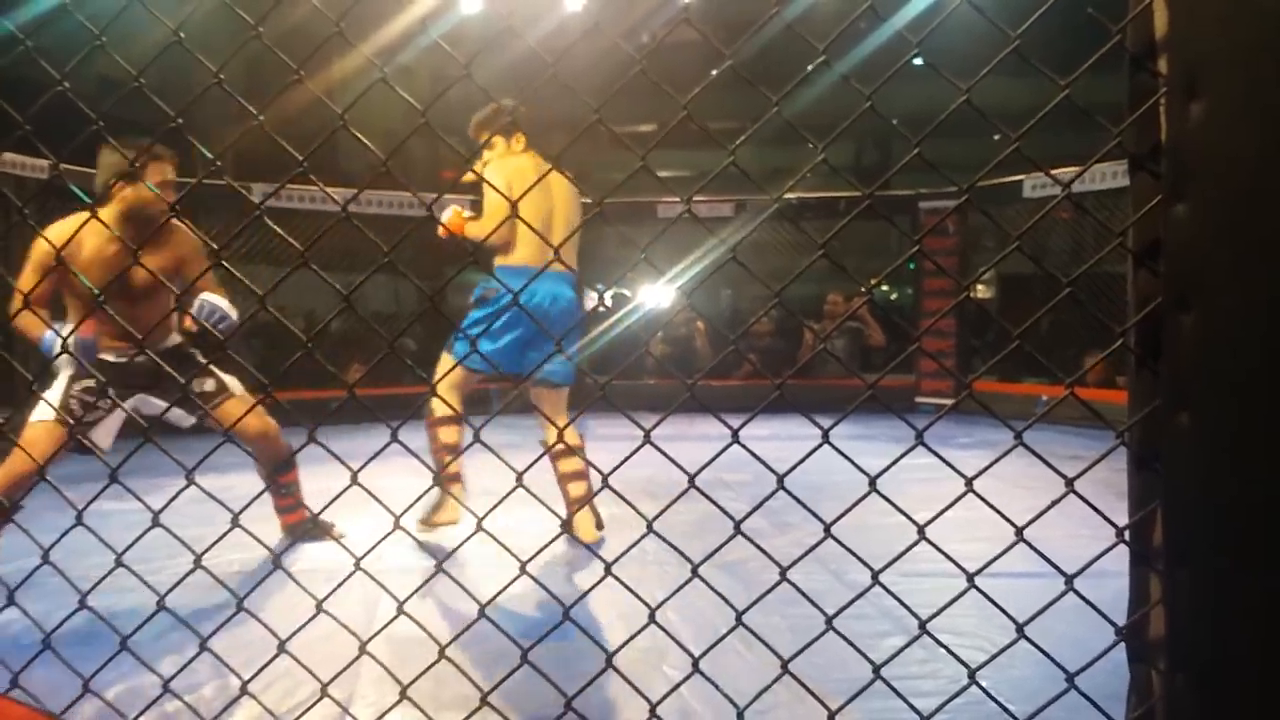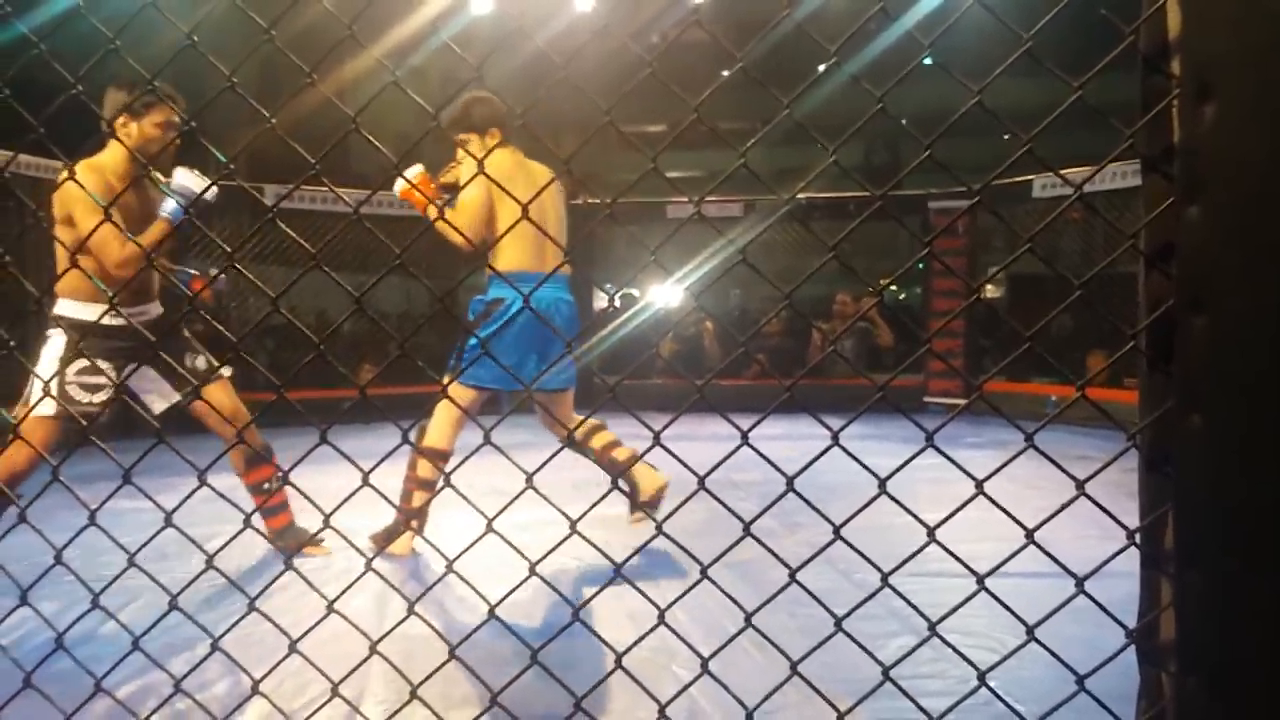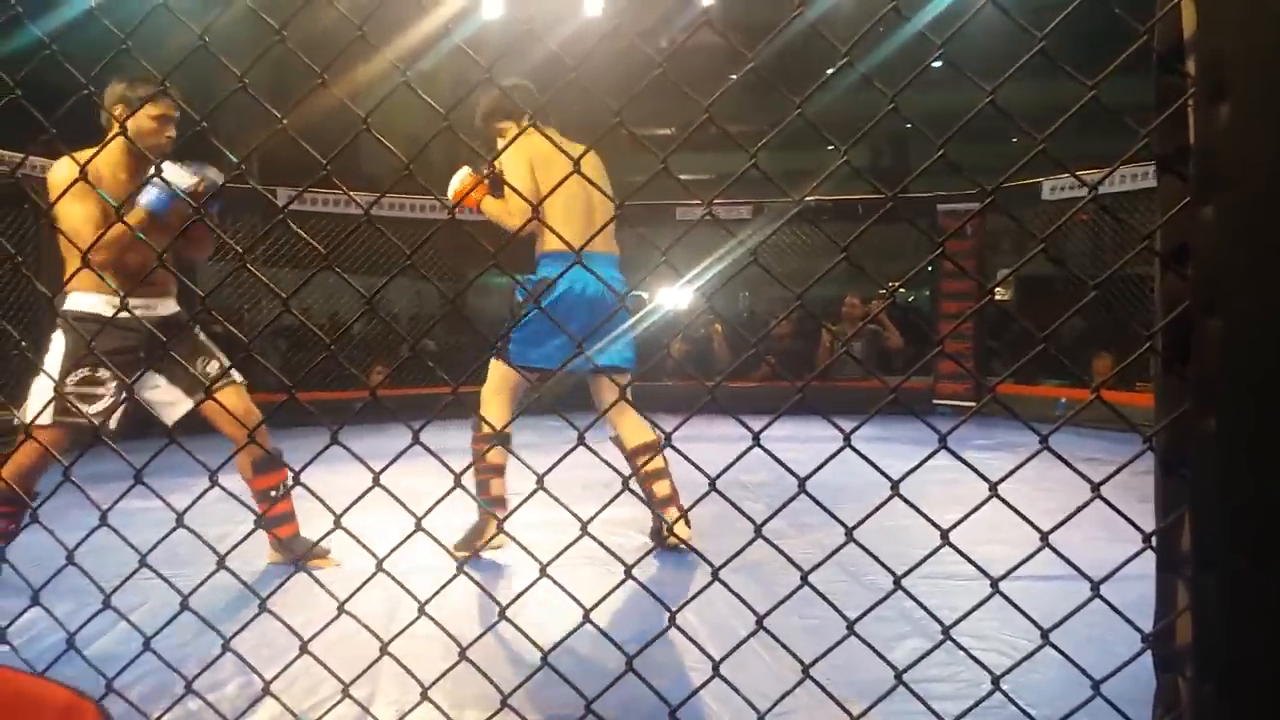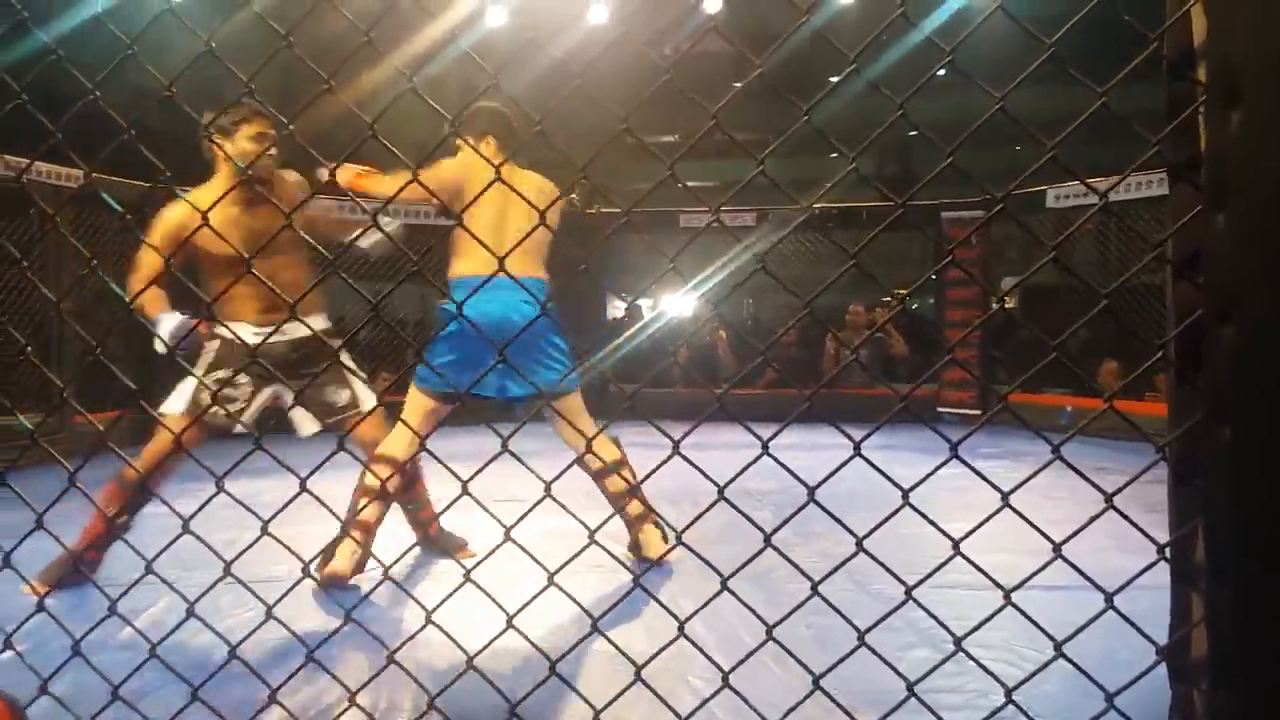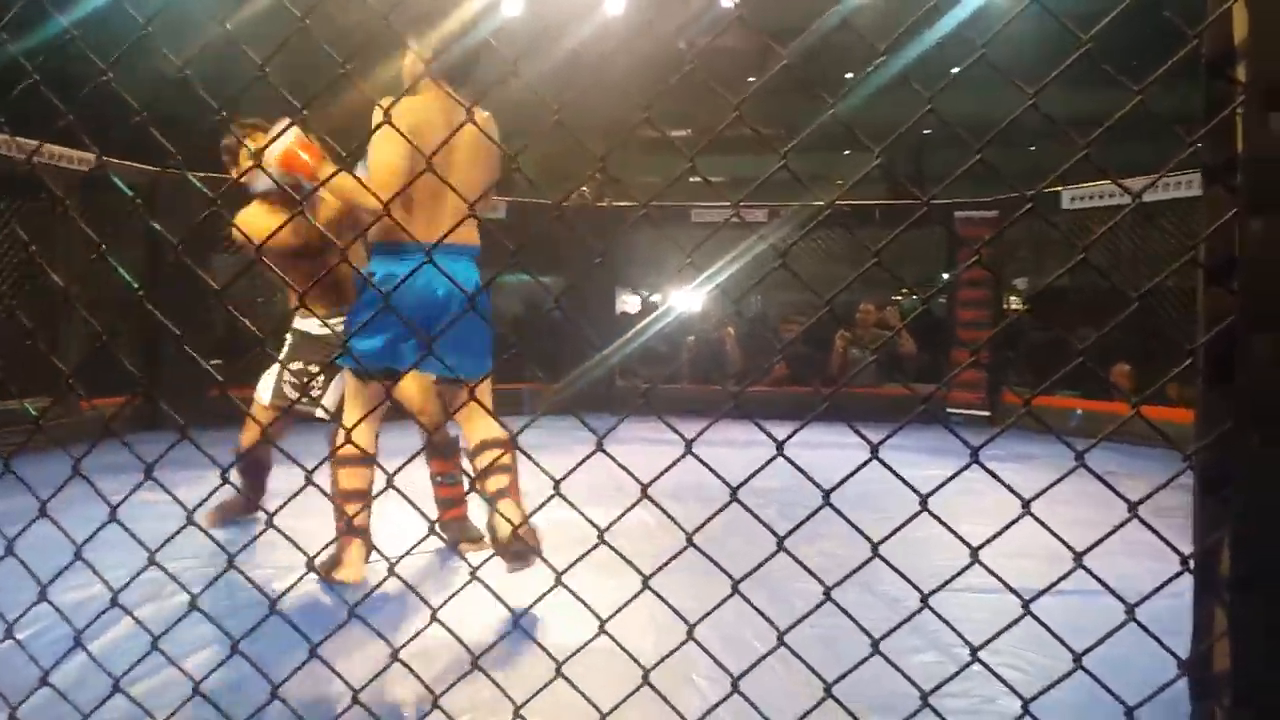
dt=0.4s
person 1, frame 1
left shoulder: (503, 166)
right shoulder: (563, 182)
left elbow: (490, 229)
left wrist: (459, 224)
left hip: (514, 289)
right hip: (561, 295)
left knee: (447, 385)
right knee: (553, 415)
left ankle: (448, 496)
right ankle: (583, 515)
person 1, frame 2
left shoulder: (487, 165)
right shoulder: (547, 174)
left elbow: (468, 235)
left wrist: (427, 201)
left hip: (514, 299)
right hip: (558, 298)
left knee: (450, 410)
right knee: (561, 417)
left ankle: (405, 526)
right ankle: (642, 478)
person 1, frame 3
left shoulder: (522, 150)
right shoulder: (587, 157)
left elbow: (518, 219)
left wrist: (477, 197)
left hip: (559, 281)
right hip: (606, 282)
left knee: (496, 395)
right knee: (618, 407)
left ankle: (489, 522)
right ankle: (671, 517)
person 1, frame 4
left shoulder: (465, 169)
right shoulder: (546, 188)
left elbow: (394, 187)
left wrist: (345, 177)
left hip: (470, 306)
right hip: (528, 307)
left knee: (411, 426)
right knee: (580, 426)
left ankle: (351, 547)
right ankle: (648, 535)
person 1, frame 5
left shoulder: (402, 110)
right shoulder: (486, 125)
left elbow: (375, 200)
left wrist: (313, 167)
left hip: (399, 272)
right hip: (462, 273)
left knee: (360, 412)
right knee: (477, 410)
left ankle: (353, 550)
right ankle: (509, 521)
person 2, frame 1
left shoulder: (178, 237)
right shoulder: (60, 239)
left elbow: (211, 296)
left wrist: (218, 311)
right wrist: (54, 340)
left hip: (165, 358)
right hip: (94, 367)
left knee: (264, 433)
left ankle: (295, 518)
person 2, frame 2
left shoulder: (153, 184)
right shoulder: (83, 181)
right elbow: (122, 265)
right wrist: (176, 211)
left hip: (150, 324)
right hip: (86, 331)
left knee: (235, 419)
left ankle: (281, 526)
person 2, frame 3
left shoulder: (168, 172)
right shoulder: (73, 172)
left elbow: (199, 252)
right elbow: (94, 253)
left wrist: (205, 193)
right wrist: (156, 202)
left hip: (164, 323)
right hip: (95, 328)
left knee: (249, 421)
left ankle: (284, 535)
person 2, frame 4
left shoulder: (285, 185)
right shoulder: (184, 216)
left elbow: (328, 226)
right elbow: (142, 285)
right wrist: (167, 320)
left hip: (307, 342)
right hip: (238, 348)
left knee: (378, 441)
right knee: (156, 453)
left ankle: (427, 529)
right ankle: (82, 554)
person 2, frame 5
left shoulder: (318, 188)
right shoulder: (247, 221)
right elbow: (308, 235)
right hip: (314, 336)
left knee: (431, 416)
right knee: (252, 441)
left ankle: (454, 518)
right ankle: (249, 497)
